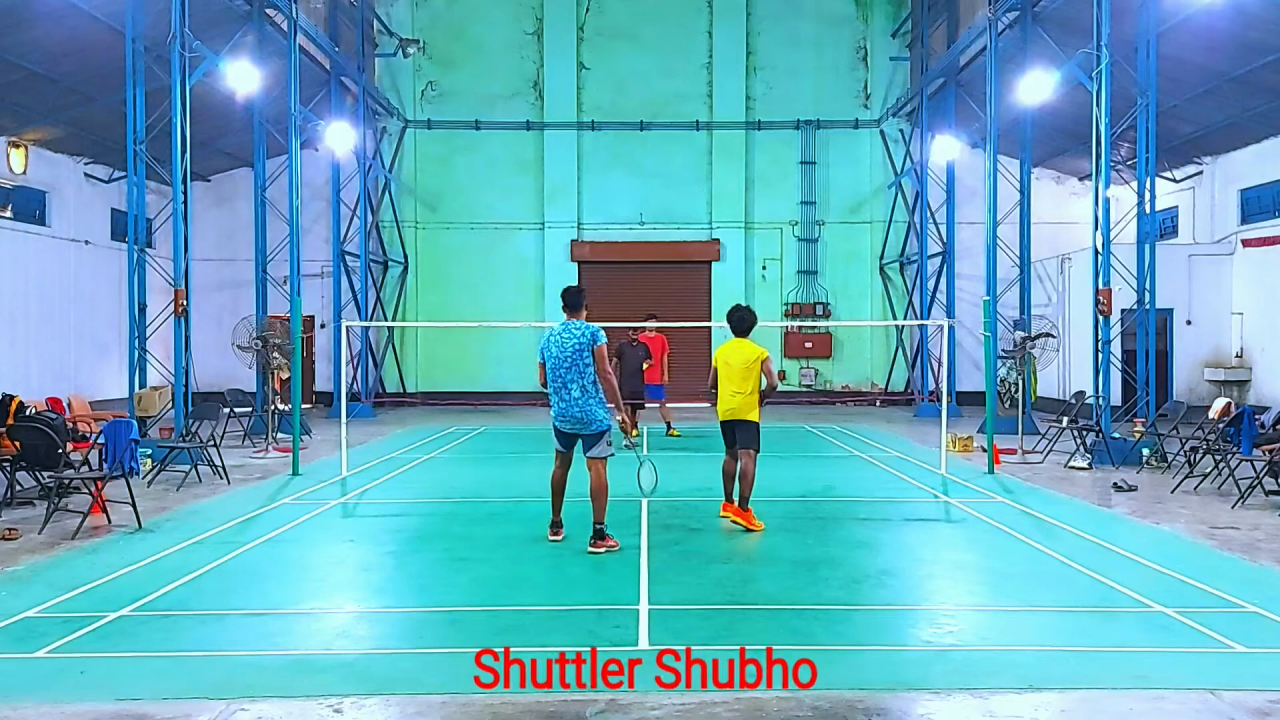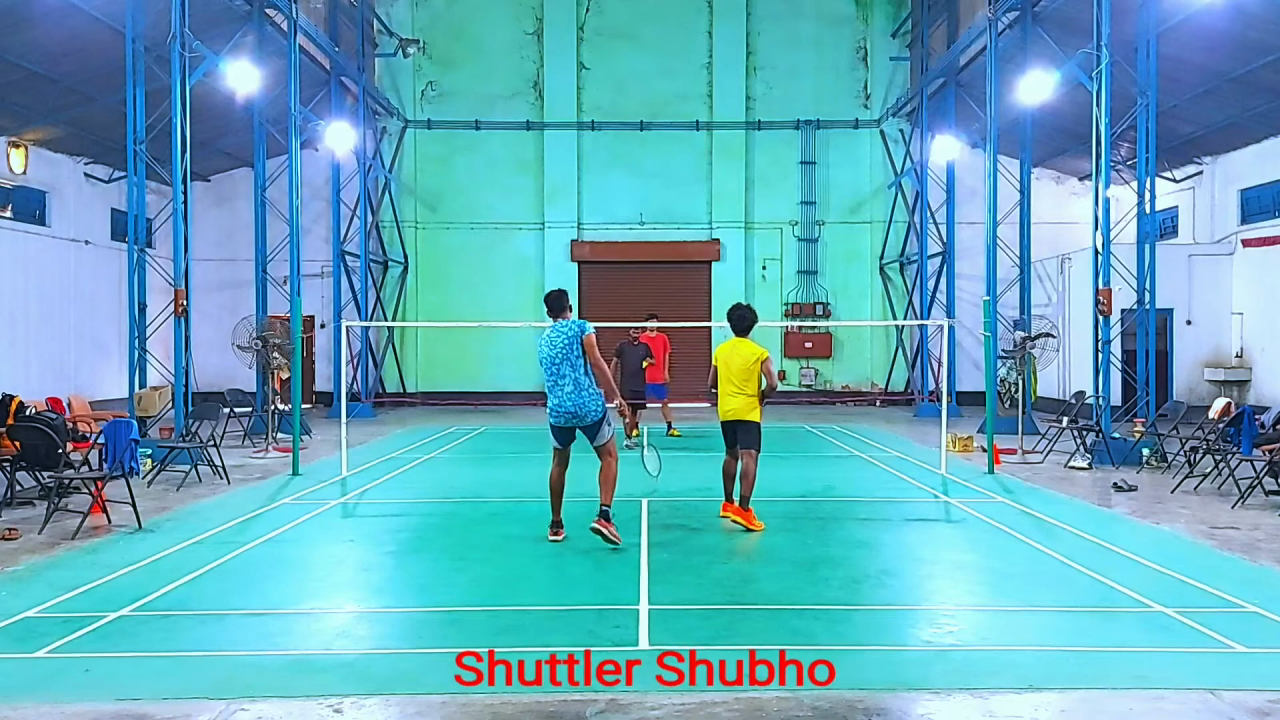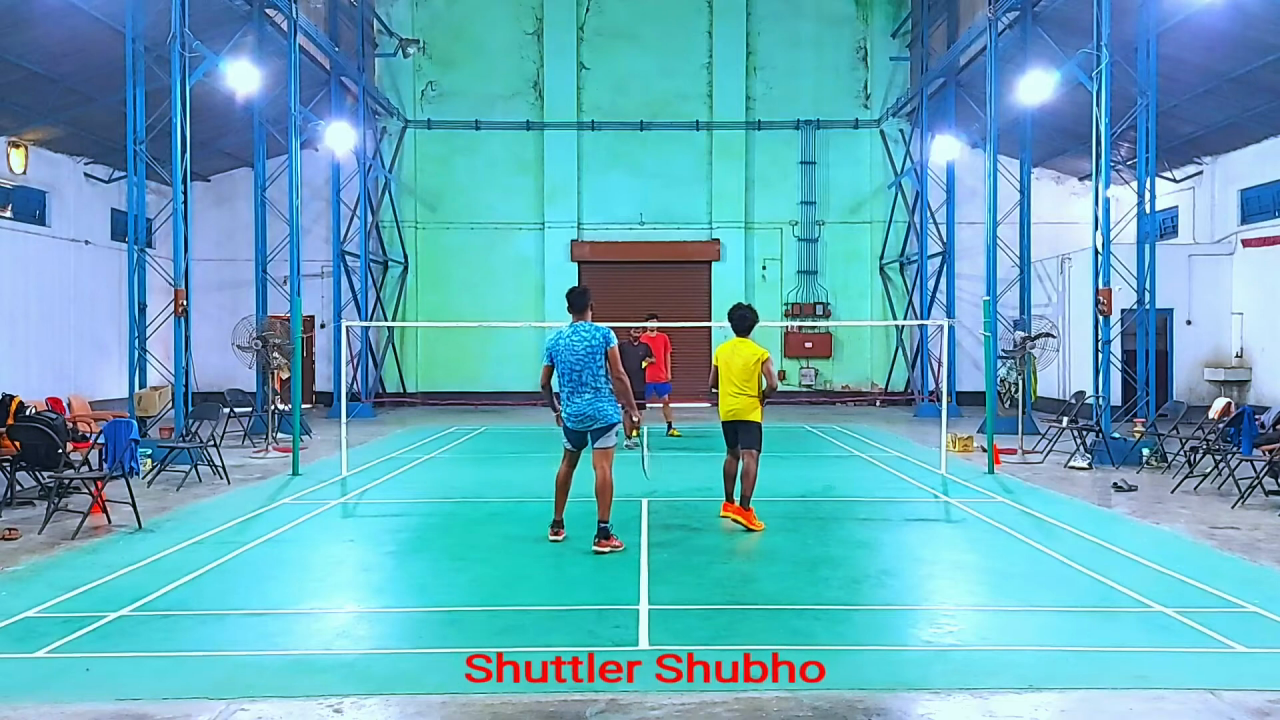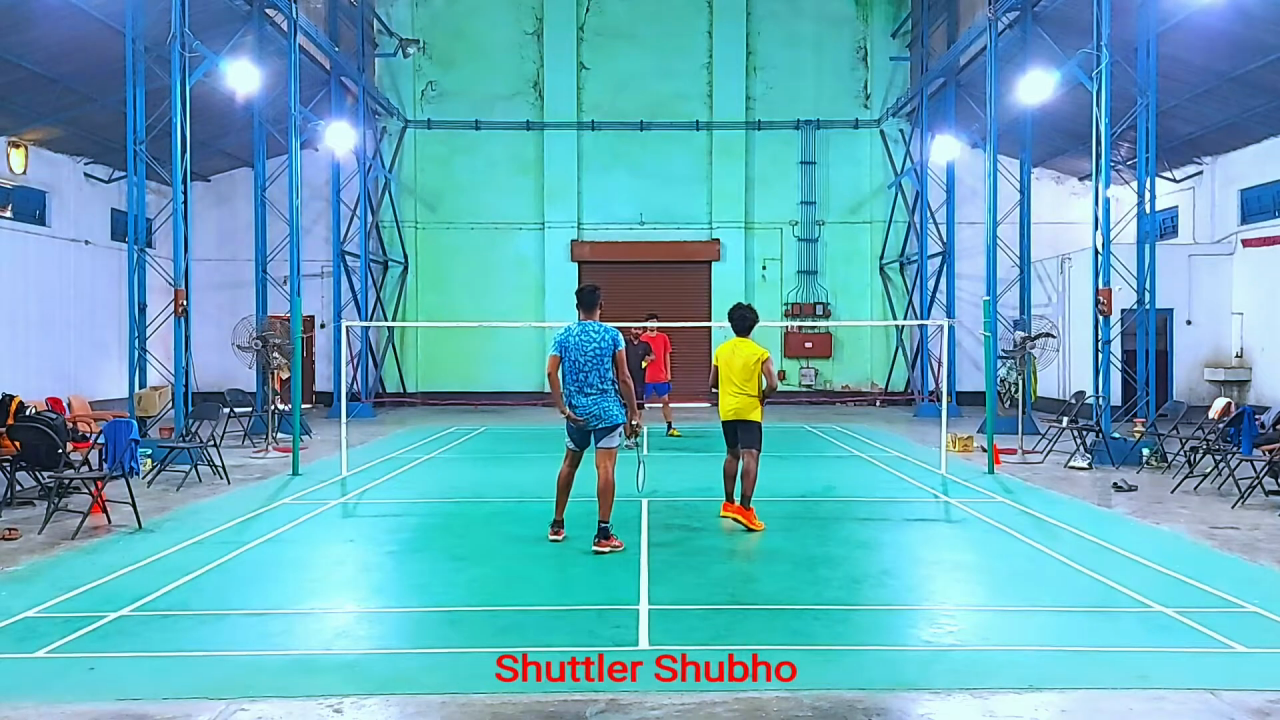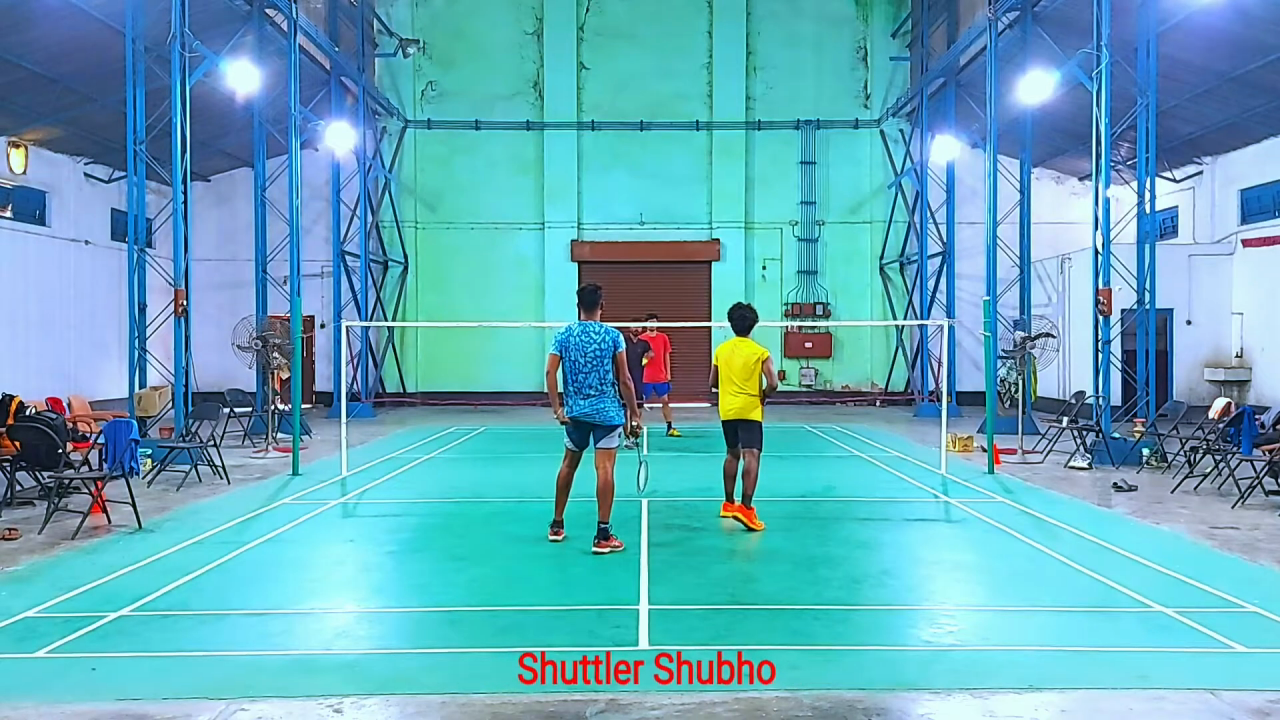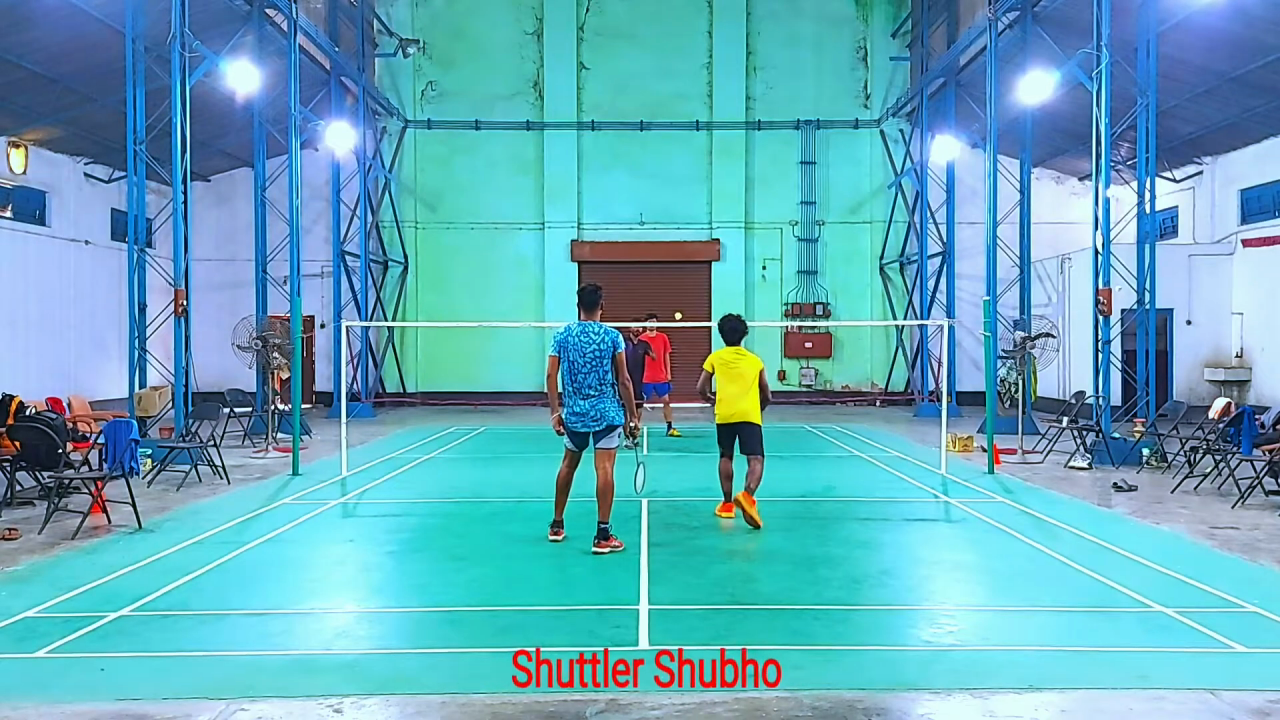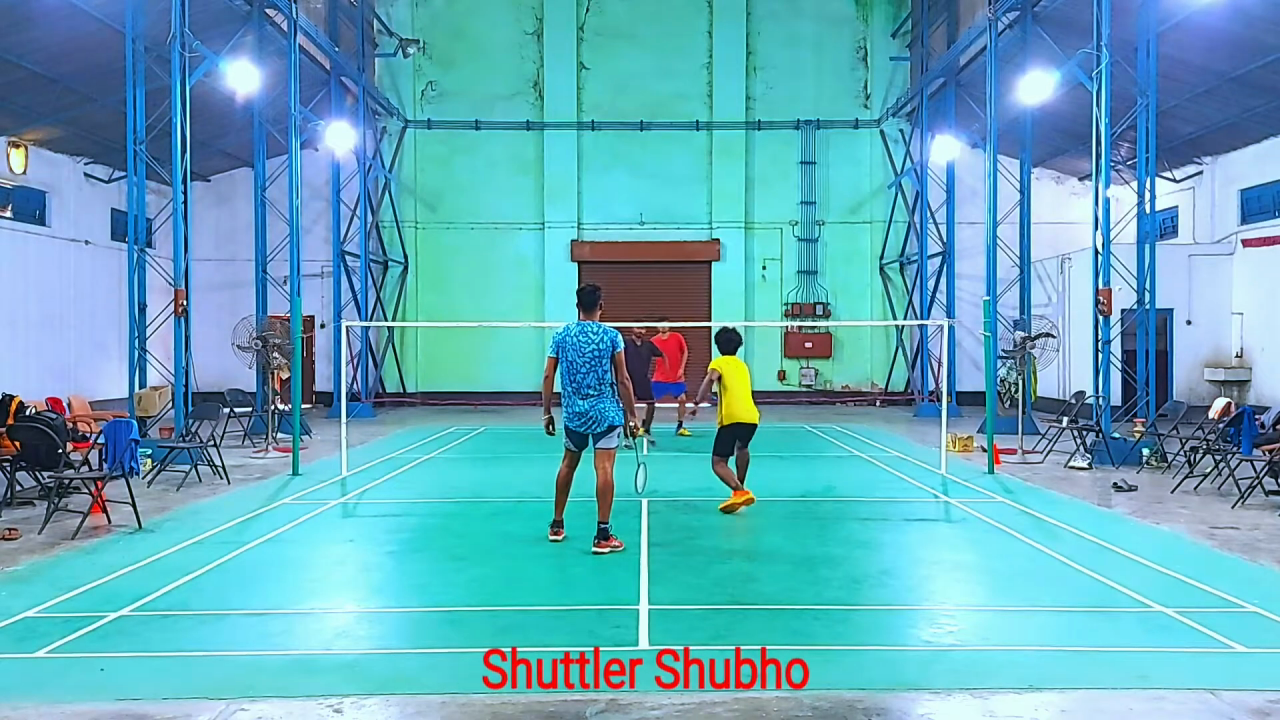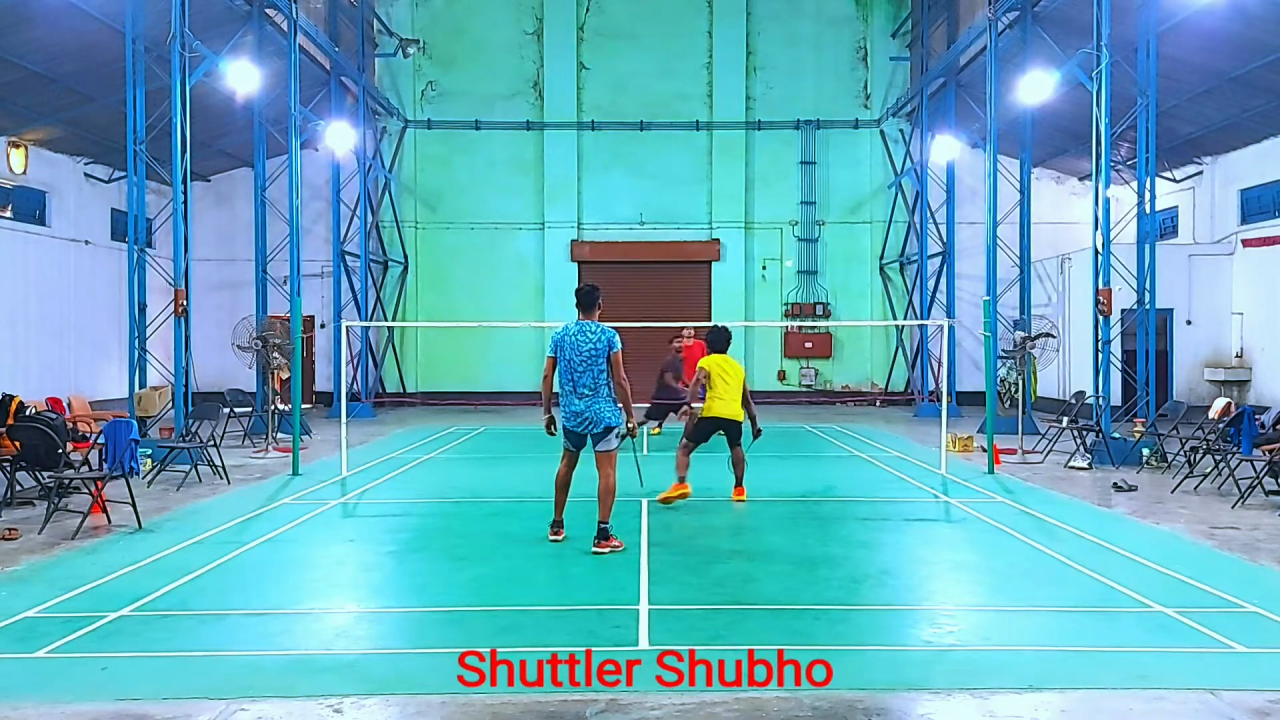
dt=0.4s
person 1, frame 1
left shoulder: (548, 337)
right shoulder: (593, 333)
left elbow: (543, 381)
right elbow: (605, 373)
right wrist: (620, 410)
left hip: (561, 413)
right hip: (593, 413)
left knee: (561, 465)
right knee: (597, 470)
left ankle: (556, 525)
right ankle: (599, 535)
person 1, frame 2
left shoulder: (543, 342)
right shoulder: (581, 327)
right elbow: (596, 362)
right wrist: (616, 396)
left hip: (557, 410)
right hip: (589, 406)
left knee: (559, 464)
right knee: (609, 458)
left ankle: (556, 525)
right ankle: (604, 515)
person 1, frame 3
left shoulder: (555, 340)
right shoulder: (604, 334)
left elbow: (544, 382)
right elbow: (618, 375)
left wrist: (555, 408)
right wrist: (632, 408)
left hip: (572, 413)
right hip: (603, 411)
left knee: (567, 465)
right knee: (603, 469)
left ankle: (557, 525)
right ankle: (603, 535)
person 1, frame 4
left shoulder: (563, 336)
right shoulder: (612, 335)
left elbow: (552, 373)
right elbow: (624, 378)
left wrist: (563, 409)
right wrist: (633, 413)
left hip: (577, 412)
right hip: (608, 411)
left knee: (569, 465)
right knee: (605, 469)
left ankle: (557, 524)
right ankle: (603, 535)
person 1, frame 5
left shoulder: (563, 335)
right shoulder: (613, 336)
left elbow: (550, 373)
right elbow: (624, 380)
left wrist: (557, 409)
right wrist: (633, 414)
left hip: (575, 413)
right hip: (607, 412)
left knee: (568, 465)
right knee: (604, 469)
left ankle: (556, 525)
right ankle: (603, 535)
person 1, frame 6
left shoulder: (562, 335)
right shoulder: (612, 336)
left elbow: (551, 375)
right elbow: (623, 380)
left wrist: (555, 412)
right wrist: (632, 416)
left hip: (574, 414)
right hip: (607, 413)
left knee: (568, 465)
right knee: (604, 470)
left ankle: (557, 525)
right ankle: (602, 535)
person 1, frame 7
left shoulder: (561, 336)
right shoulder: (612, 336)
left elbow: (548, 377)
right elbow: (623, 380)
left wrist: (546, 413)
right wrist: (632, 416)
left hip: (574, 414)
right hip: (606, 413)
left knee: (568, 465)
right knee: (604, 470)
left ankle: (557, 524)
right ankle: (603, 535)
person 1, frame 8
left shoulder: (560, 335)
right shoulder: (609, 336)
left elbow: (547, 377)
right elbow: (620, 380)
left wrist: (547, 413)
right wrist: (630, 415)
left hip: (571, 414)
right hip: (603, 413)
left knee: (567, 464)
right knee: (606, 470)
left ankle: (557, 525)
right ankle: (603, 534)
person 2, frame 1
left shoulder: (720, 351)
right shoulder: (759, 353)
left elbow: (711, 385)
right elbow: (772, 383)
right wrist: (762, 397)
left hip: (725, 411)
right hip: (747, 411)
left knee: (731, 455)
right knee: (748, 457)
left ankle: (728, 504)
right ankle: (742, 510)
person 2, frame 2
left shoulder: (720, 350)
right shoulder: (759, 353)
left elbow: (712, 384)
right elbow: (772, 384)
right wrist: (762, 397)
left hip: (726, 411)
right hip: (748, 411)
left knee: (731, 455)
right knee: (749, 457)
left ankle: (728, 504)
right ankle: (743, 510)
person 2, frame 3
left shoulder: (721, 350)
right shoulder: (760, 353)
left elbow: (713, 384)
right elbow: (773, 385)
right wrist: (762, 397)
left hip: (727, 412)
right hip: (749, 412)
left knee: (732, 454)
right knee: (750, 457)
left ankle: (729, 504)
right ankle: (744, 509)
person 2, frame 4
left shoulder: (721, 350)
right shoulder: (760, 353)
left elbow: (713, 383)
right elbow: (772, 385)
right wrist: (762, 397)
left hip: (727, 411)
right hip: (749, 411)
left knee: (732, 454)
right knee: (750, 457)
left ankle: (729, 503)
right ankle: (744, 509)
person 2, frame 5
left shoulder: (721, 350)
right shoulder: (760, 352)
left elbow: (713, 383)
right elbow: (773, 384)
right wrist: (762, 396)
left hip: (727, 411)
right hip: (749, 411)
left knee: (732, 454)
right knee: (751, 456)
left ankle: (729, 504)
right ankle: (746, 508)
person 2, frame 6
left shoulder: (715, 358)
right shoulder: (755, 360)
left elbow: (701, 389)
right elbow: (767, 398)
left wrist: (710, 398)
left hip: (725, 417)
right hip: (751, 416)
left knee: (726, 457)
right knee: (755, 461)
left ankle: (727, 504)
right ankle: (746, 497)
person 2, frame 7
left shoulder: (718, 363)
right shoulder: (743, 366)
left elbow: (710, 380)
left wrist: (696, 403)
left hip: (732, 418)
right hip: (752, 417)
left knee: (719, 461)
right knee: (742, 448)
left ankle: (740, 491)
right ankle: (739, 489)
person 2, frame 8
left shoulder: (707, 361)
right shoulder: (737, 367)
left elbow: (697, 380)
right elbow: (747, 399)
left wrist: (688, 404)
right wrist: (755, 424)
left hip: (713, 413)
right hip: (735, 416)
left knee: (684, 448)
right knee: (736, 448)
left ankle: (681, 484)
right ankle: (739, 489)
